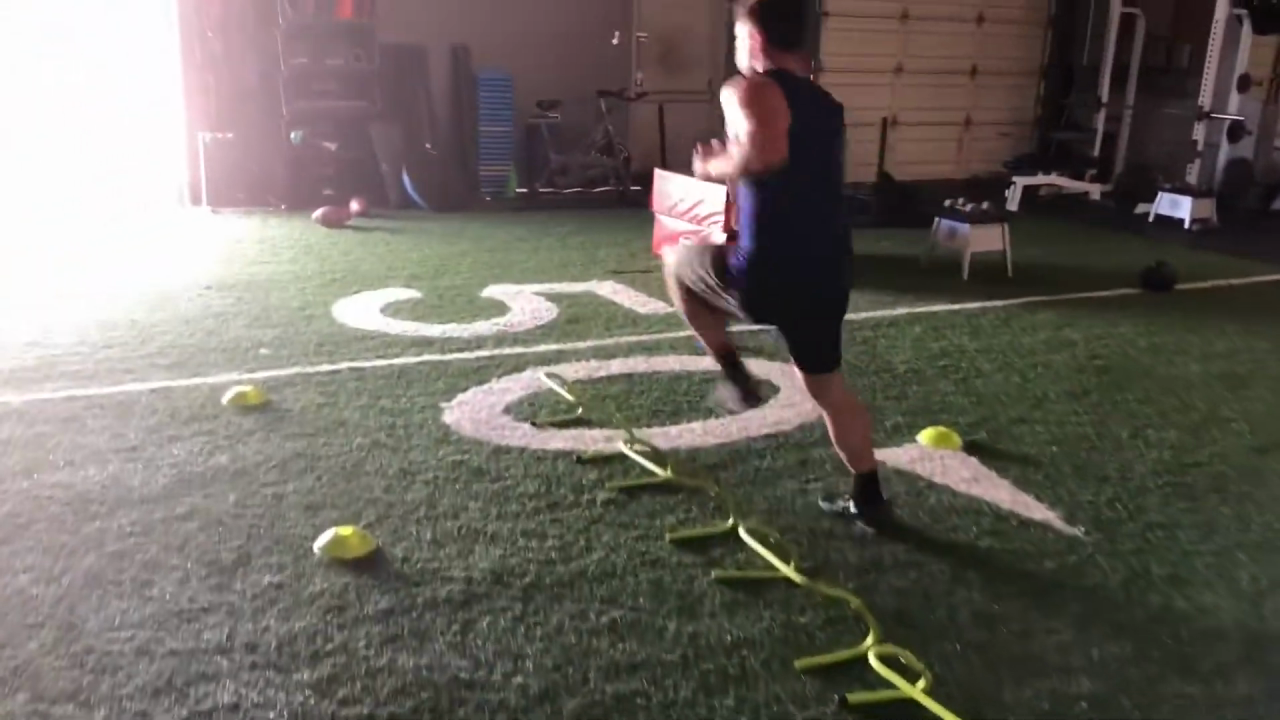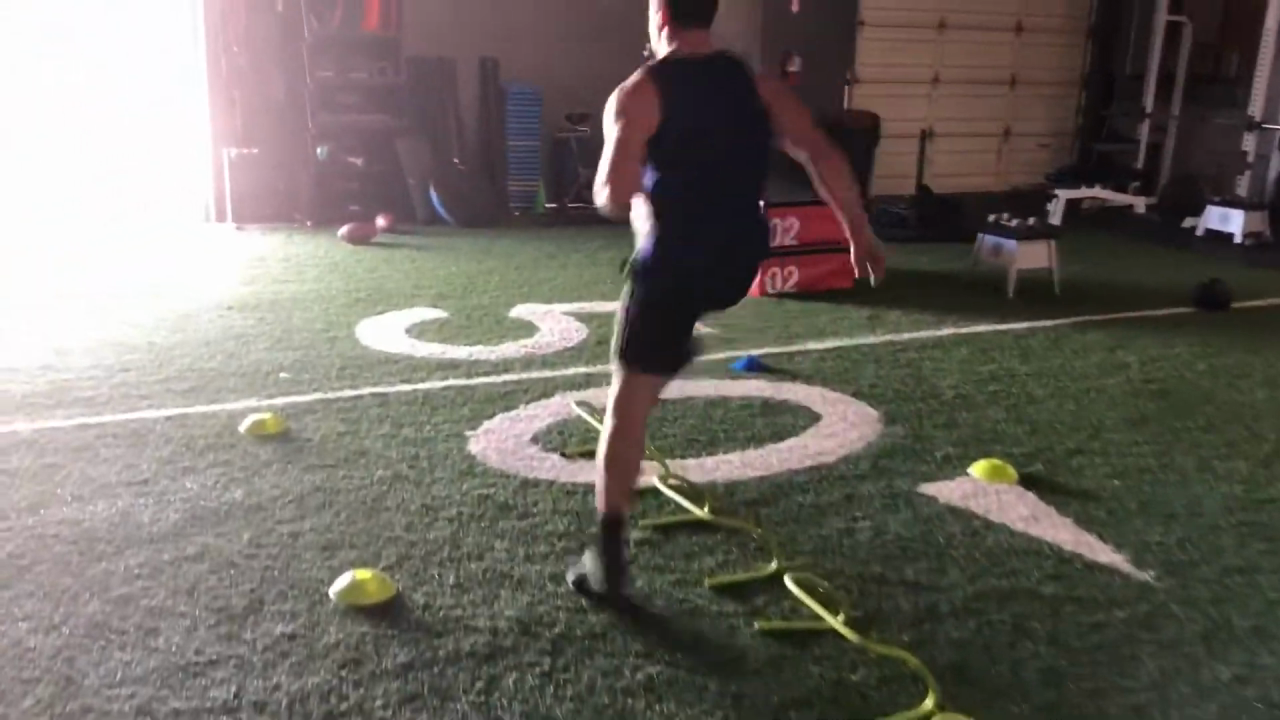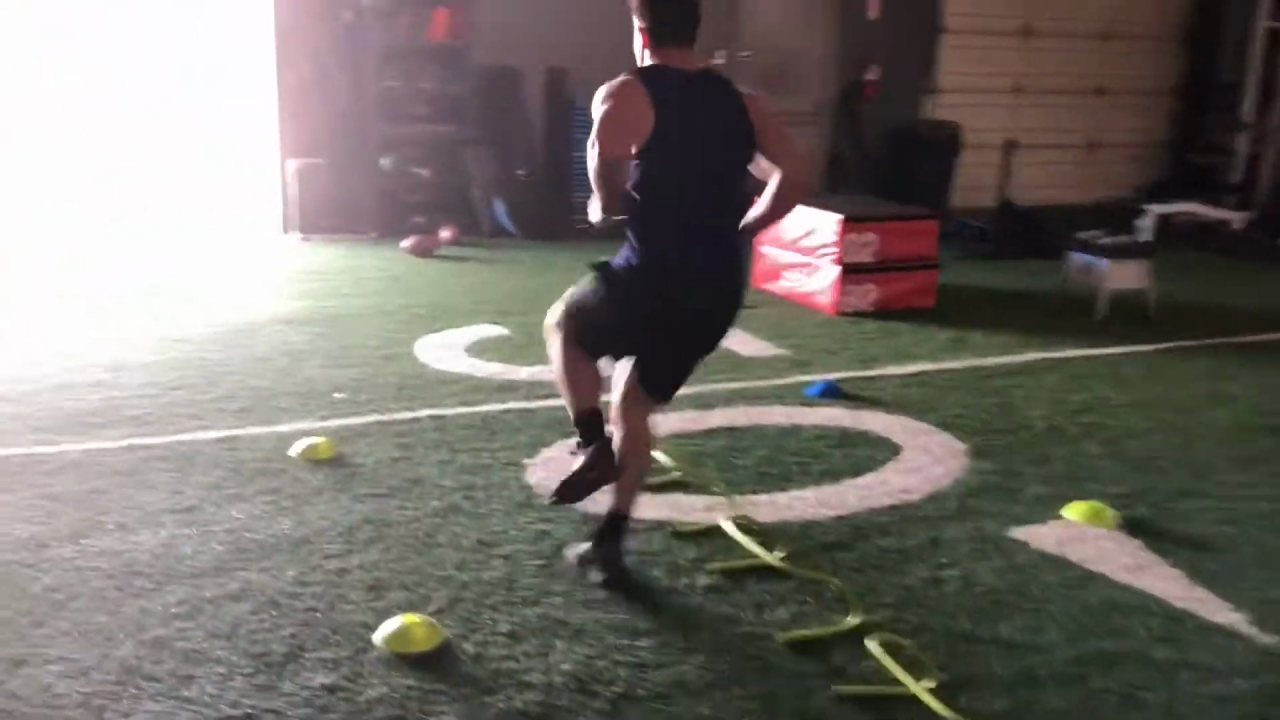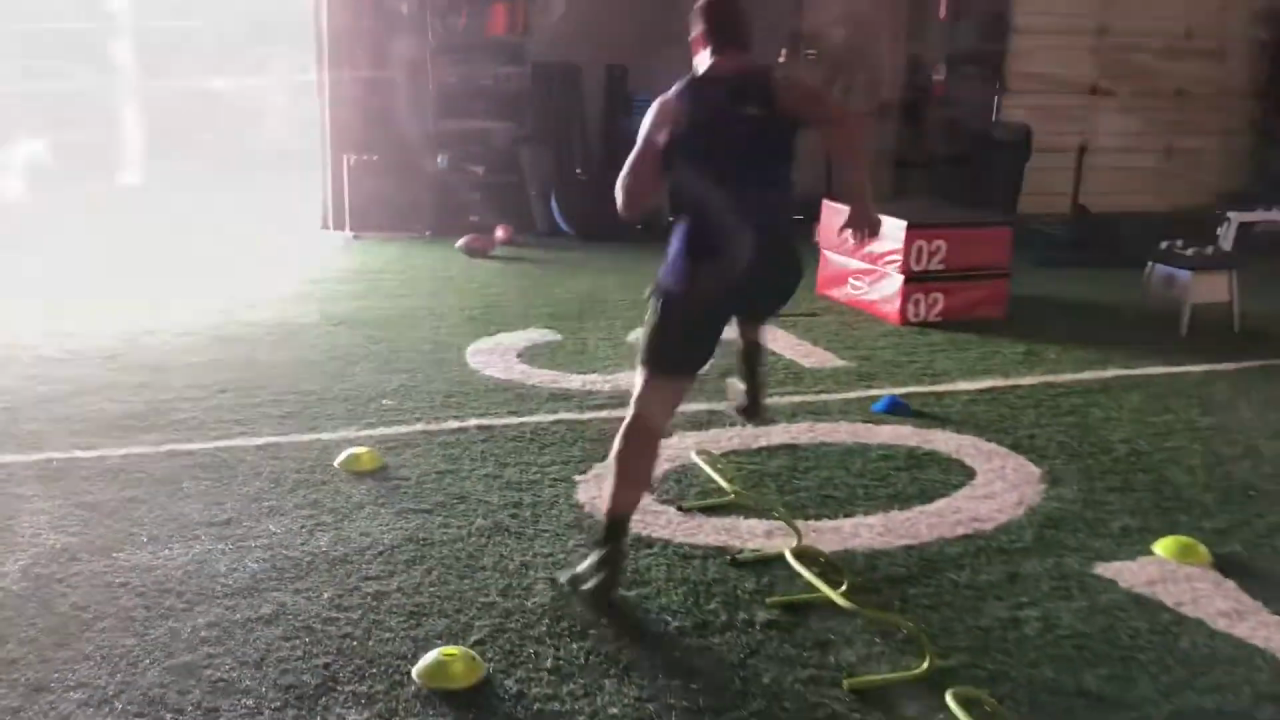
dt=0.3s
person 1, frame 1
left shoulder: (750, 90)
right shoulder: (828, 107)
left elbow: (762, 151)
left wrist: (713, 167)
left hip: (769, 273)
right hip: (828, 275)
left knee: (678, 264)
right knee: (827, 383)
left ankle: (734, 373)
right ankle: (868, 496)
person 1, frame 2
left shoulder: (640, 91)
right shoulder: (759, 86)
left elbow: (614, 199)
right elbow: (823, 157)
left wrist: (635, 194)
right wrist: (859, 234)
left hip: (677, 269)
right hip: (743, 263)
left knee: (628, 408)
right ankle: (661, 357)
person 1, frame 3
left shoulder: (624, 96)
right shoulder: (741, 102)
left elbow: (606, 165)
right elbow: (795, 175)
left wrist: (606, 205)
right wrist: (745, 229)
left hip: (651, 284)
right hip: (718, 296)
left knee: (564, 325)
right knee: (635, 410)
left ankle: (595, 446)
person 1, frame 4
left shoulder: (672, 107)
right shoulder: (783, 92)
left elbow: (630, 202)
right elbow: (839, 124)
right wrist: (861, 203)
left hip: (699, 271)
right hip: (772, 271)
left knee: (647, 413)
right ankle: (752, 372)
